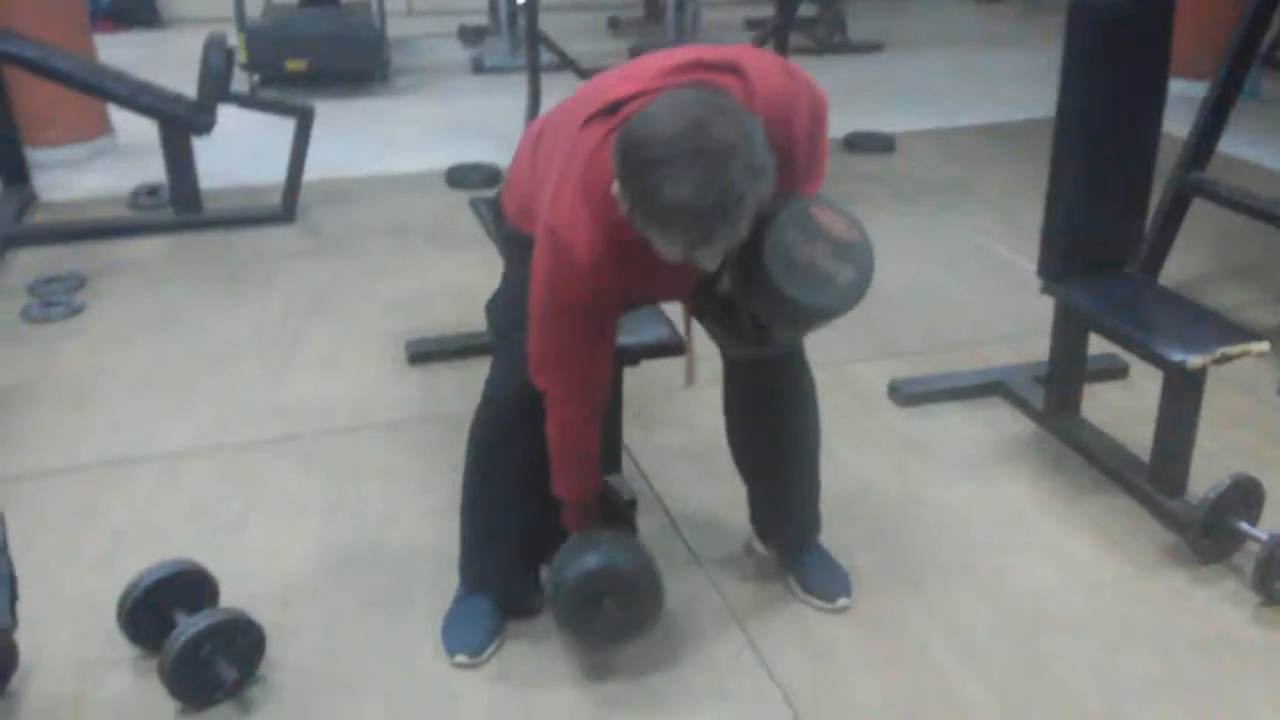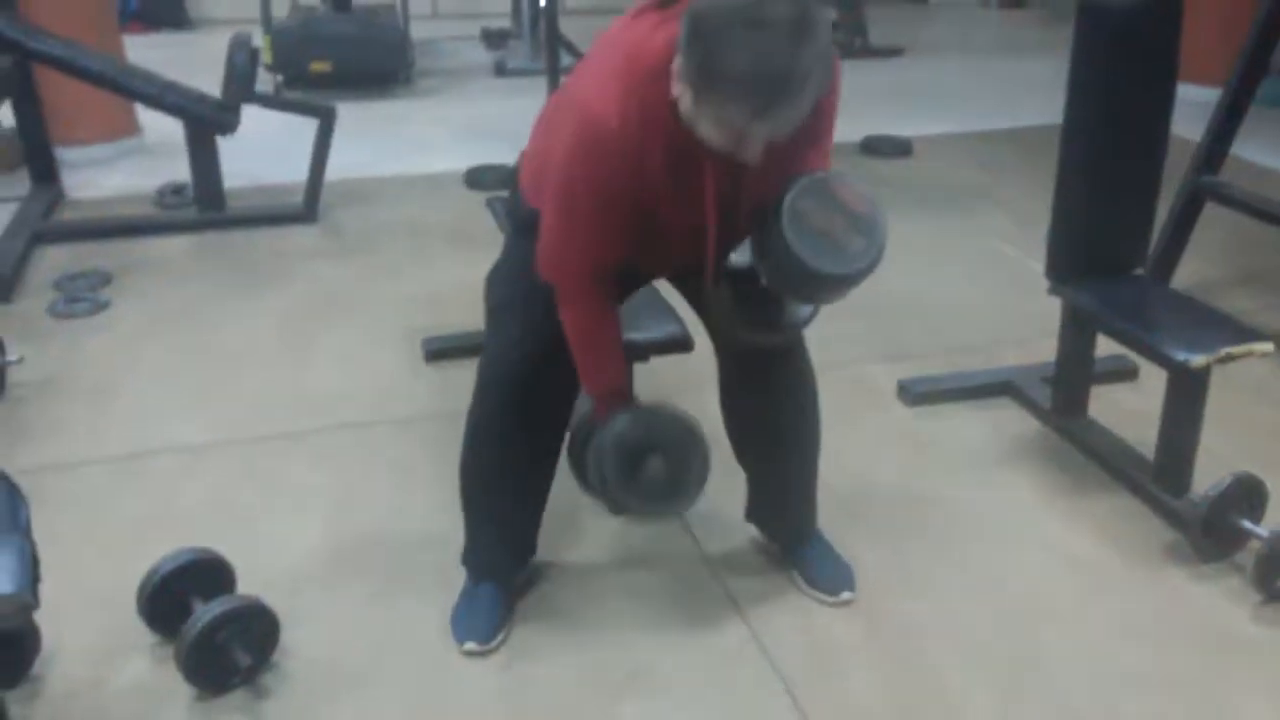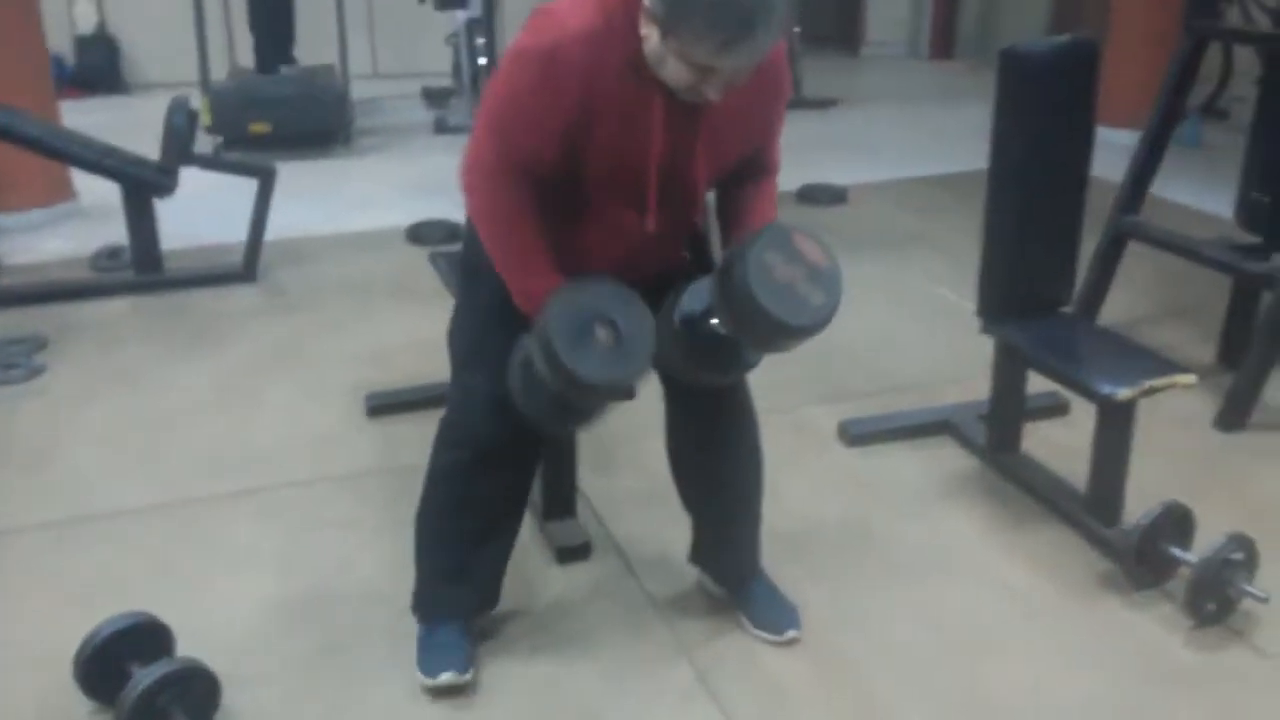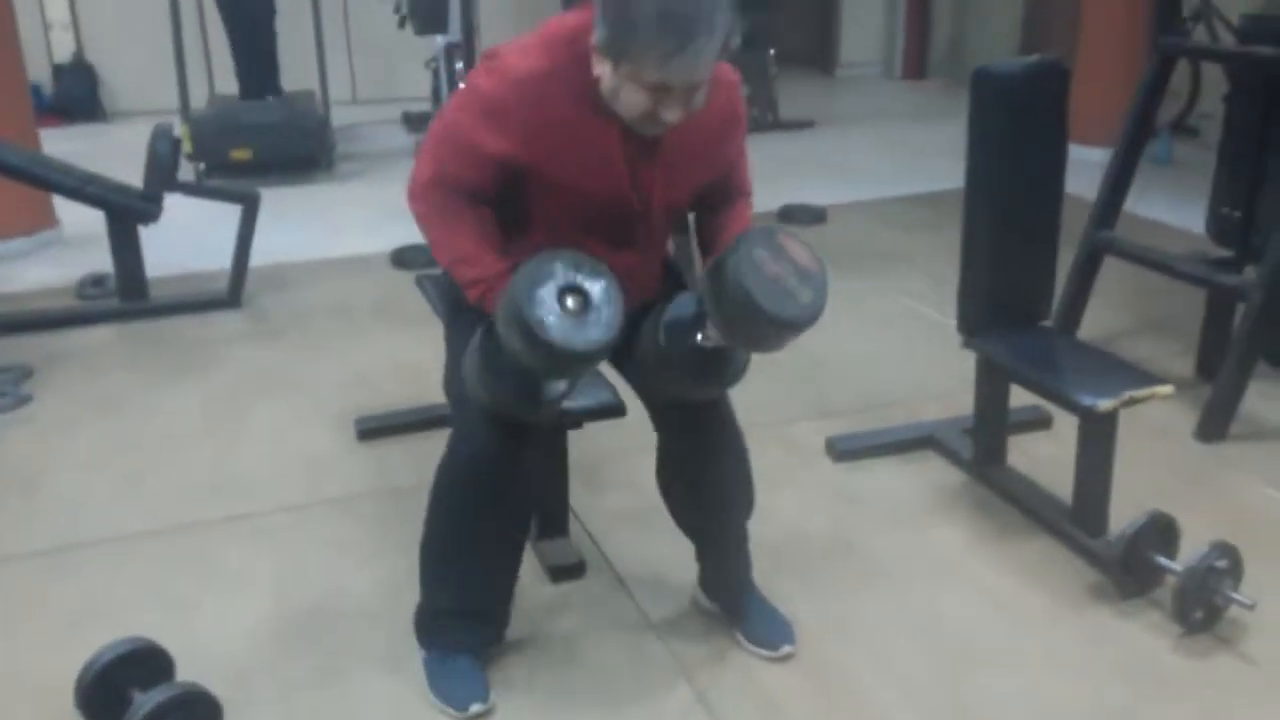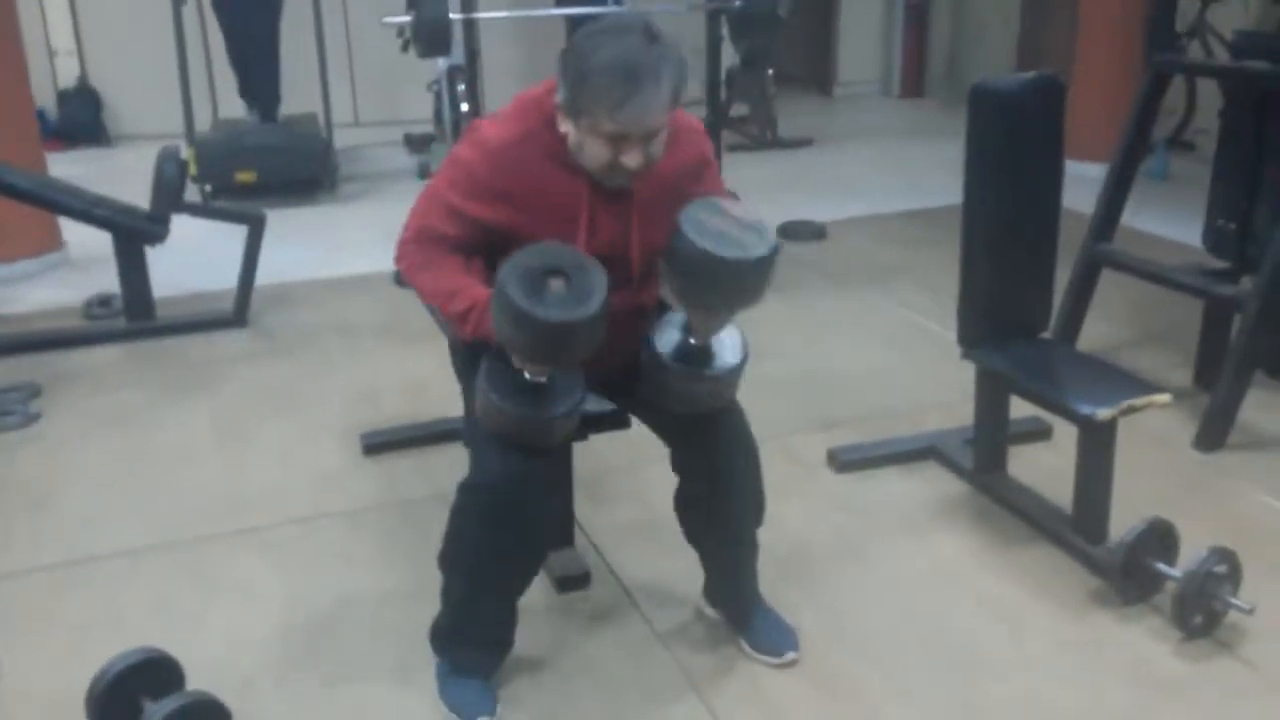
dt=0.3s
person 1, frame 1
left shoulder: (780, 102)
right shoulder: (576, 232)
right elbow: (571, 392)
right wrist: (583, 515)
right hip: (551, 221)
left knee: (776, 359)
right knee: (519, 392)
left ankle: (792, 536)
right ankle: (489, 583)
person 1, frame 2
left shoulder: (807, 57)
right shoulder: (606, 114)
left elbow: (810, 145)
right elbow: (579, 280)
right wrist: (613, 401)
right hip: (569, 215)
left knee: (772, 349)
right knee: (518, 374)
left ankle: (793, 529)
right ankle: (493, 570)
person 1, frame 3
left shoulder: (763, 66)
left elbow: (752, 171)
right elbow: (492, 177)
right wrist: (551, 311)
left hip: (664, 255)
right hip: (534, 256)
left knee: (718, 394)
right knee: (489, 419)
left ankle: (734, 566)
right ankle: (447, 608)
person 1, frame 4
left shoulder: (720, 98)
right shoulder: (522, 80)
left elbow: (725, 197)
right elbow: (437, 185)
right wrist: (497, 292)
left hip: (640, 286)
right hip: (515, 286)
left knee: (703, 421)
right knee: (488, 449)
left ankle: (729, 584)
right ankle: (452, 635)
person 1, frame 5
left shoulder: (687, 146)
right shoulder: (501, 152)
right elbow: (420, 249)
right wrist: (493, 320)
left hip: (634, 333)
right hip: (522, 350)
left knee: (723, 440)
right knee: (509, 479)
left ankle: (735, 595)
right ankle: (466, 654)
